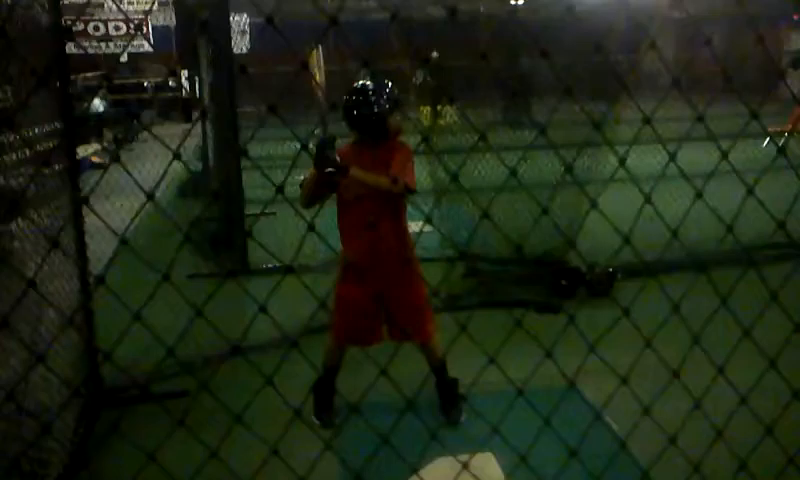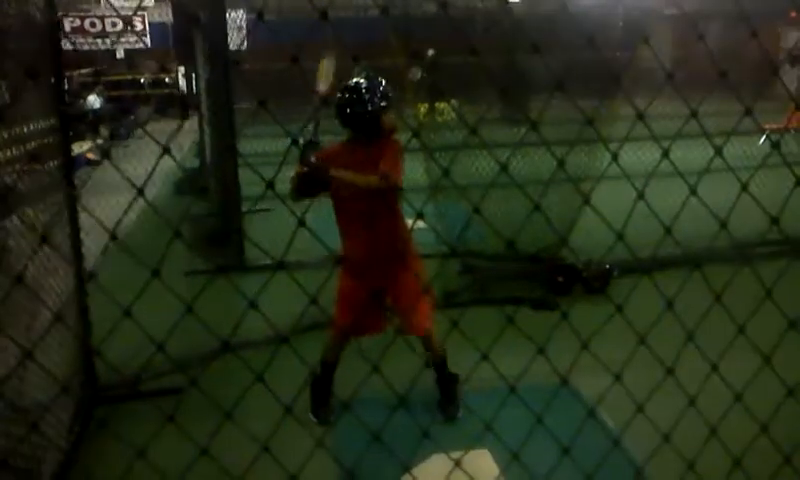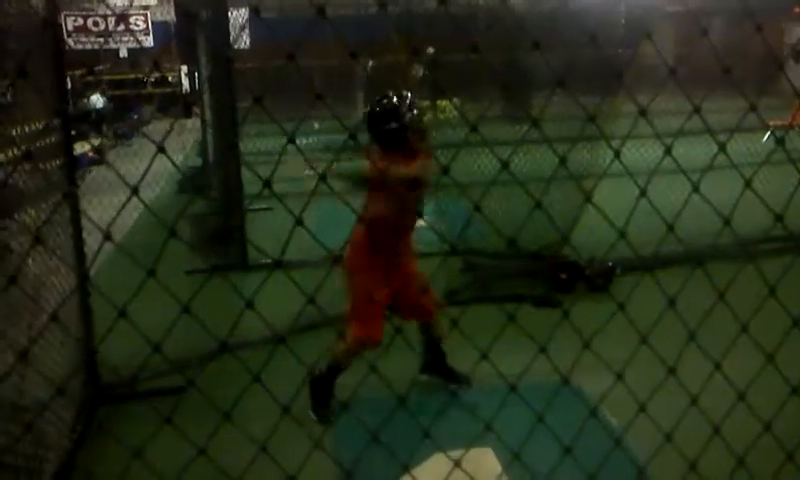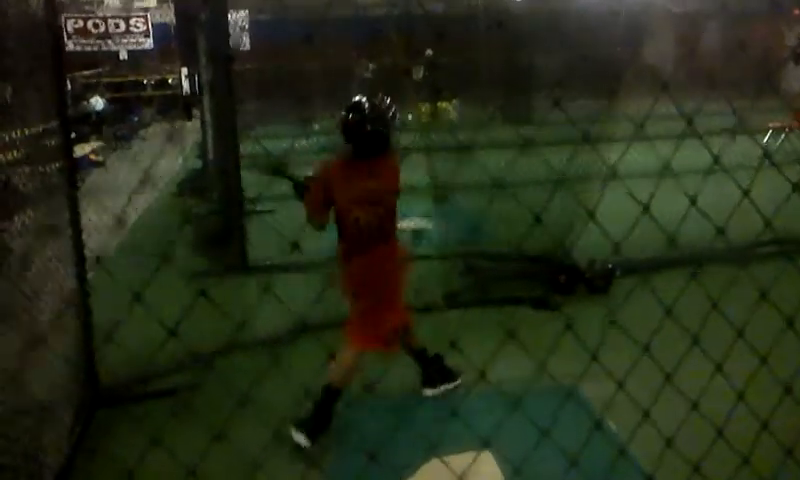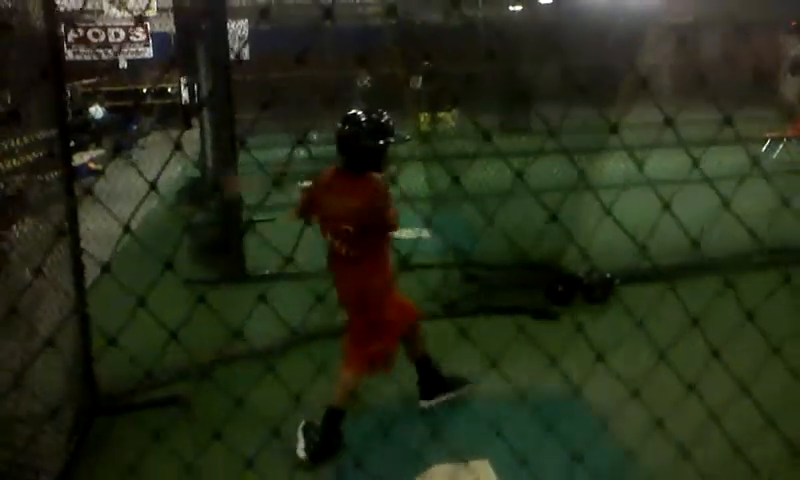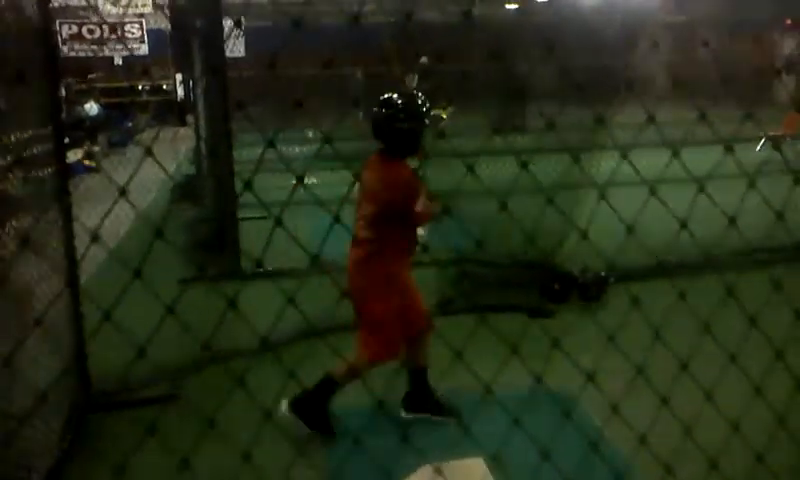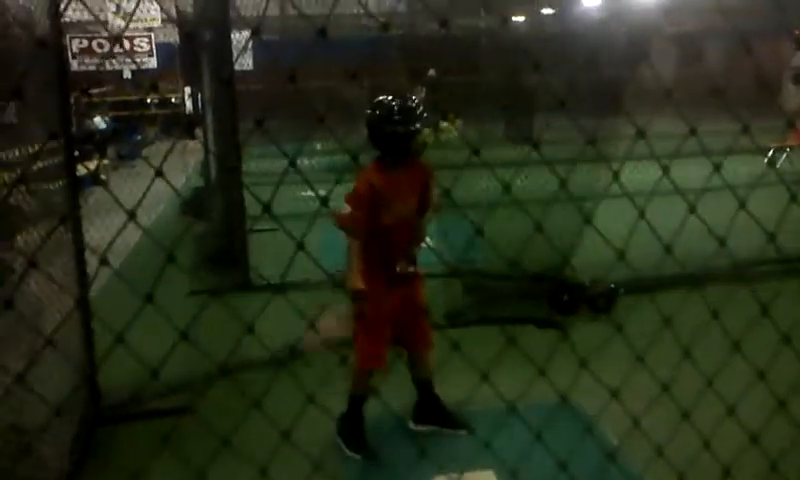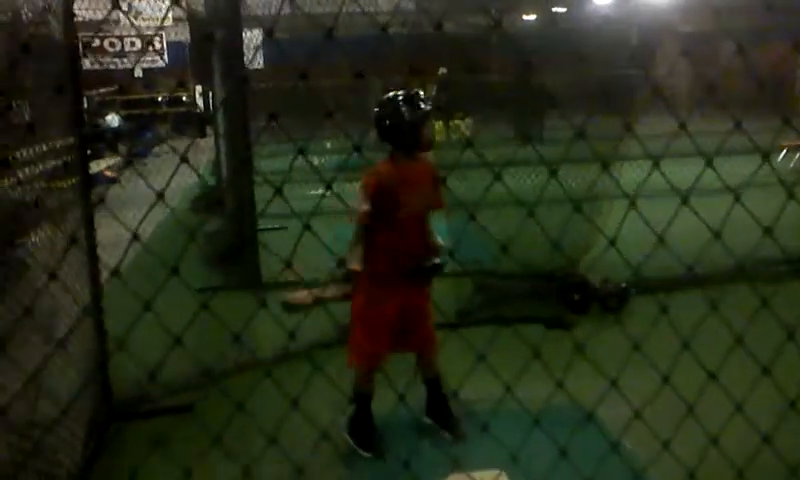
dt=0.4s
person 1, frame 1
left shoulder: (398, 150)
right shoulder: (341, 155)
left elbow: (396, 187)
right elbow: (307, 200)
left wrist: (348, 170)
right wrist: (319, 165)
left hip: (398, 262)
right hip: (357, 265)
left knee: (422, 330)
right knee: (343, 333)
left ankle: (446, 389)
right ankle: (324, 392)
person 1, frame 2
left shoulder: (390, 148)
right shoulder: (333, 154)
left elbow: (380, 184)
right elbow: (297, 192)
left wrist: (330, 172)
right wrist: (308, 164)
left hip: (397, 256)
right hip: (358, 261)
left knee: (422, 325)
right knee: (342, 329)
left ankle: (446, 384)
right ankle: (322, 388)
person 1, frame 3
left shoulder: (414, 155)
right shoulder: (381, 162)
left elbow: (423, 169)
right elbow: (376, 216)
left wrist: (392, 176)
left hip: (397, 253)
right hip: (369, 258)
left knee: (426, 307)
right knee: (363, 335)
left ankle: (434, 362)
right ankle: (322, 383)
person 1, frame 4
left shoulder: (328, 172)
right shoulder: (389, 165)
left elbow: (317, 222)
left wrist: (309, 191)
left hip: (352, 262)
right hip: (382, 261)
left knee: (395, 319)
right knee: (361, 338)
left ankle: (431, 372)
right ankle: (319, 417)
person 1, frame 5
left shoulder: (324, 182)
right shoulder: (375, 188)
left elbow: (304, 213)
right elbow: (390, 224)
left hip: (347, 276)
right hip: (369, 282)
left knee: (406, 318)
right knee: (361, 356)
left ankle: (430, 382)
right ankle: (326, 434)
person 1, frame 6
left shoulder: (376, 162)
right shoulder: (403, 179)
right elbow: (426, 215)
right wrist: (430, 204)
left hip: (387, 266)
right hip: (378, 272)
left knee: (418, 325)
right knee: (374, 349)
left ankle: (418, 394)
right ankle: (312, 400)
person 1, frame 7
left shoulder: (419, 171)
right shoulder: (369, 183)
right elbow: (355, 237)
left wrist: (411, 256)
right wrist: (356, 280)
left hip: (404, 272)
right hip: (375, 279)
left knee: (418, 340)
right knee: (370, 354)
left ankle: (427, 407)
right ankle: (351, 421)
person 1, frame 8
left shoulder: (427, 170)
right shoulder: (380, 177)
right elbow: (364, 229)
left wrist: (433, 250)
right wrist: (355, 266)
left hip: (416, 273)
right hip: (381, 276)
left knee: (425, 343)
right knee: (370, 351)
left ankle: (437, 406)
right ankle: (360, 419)
